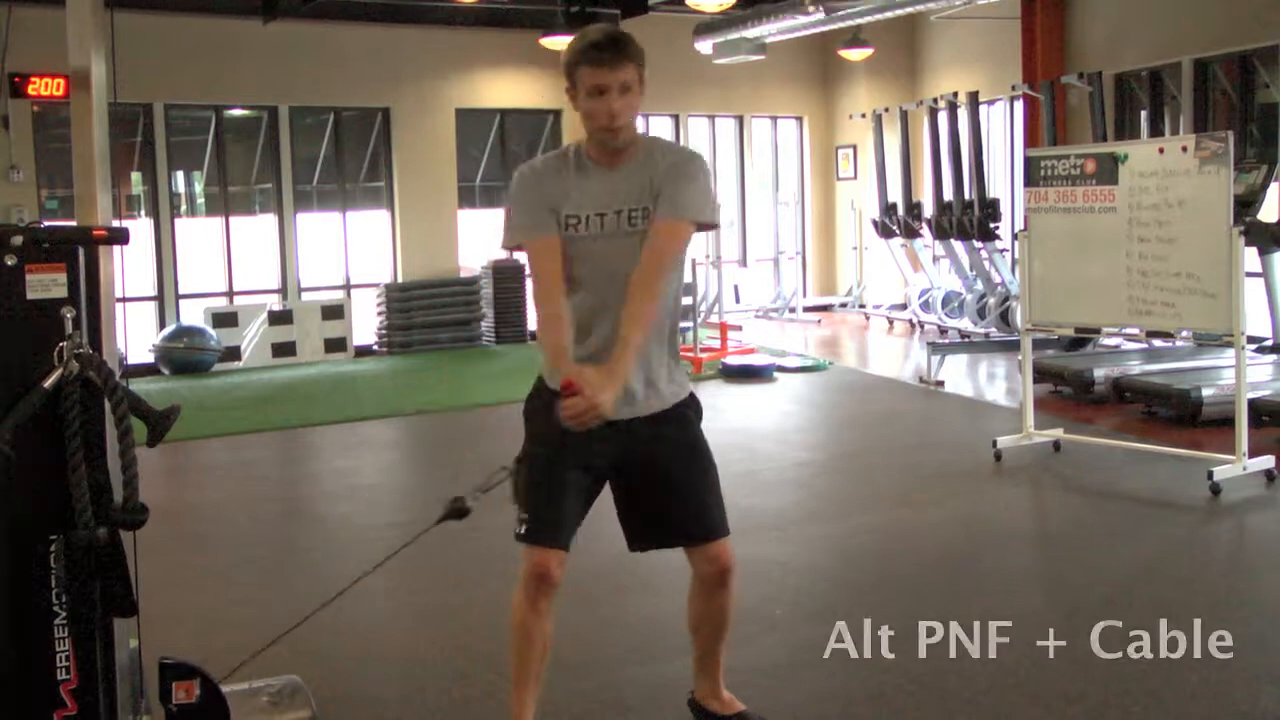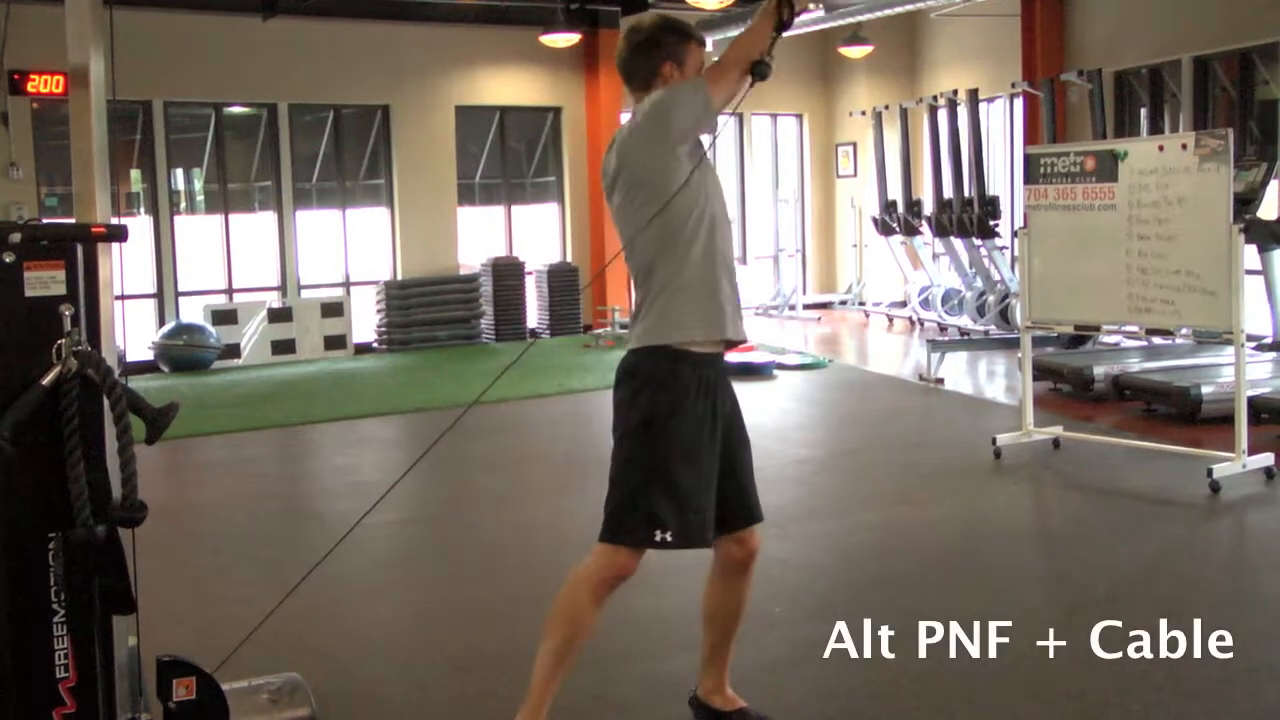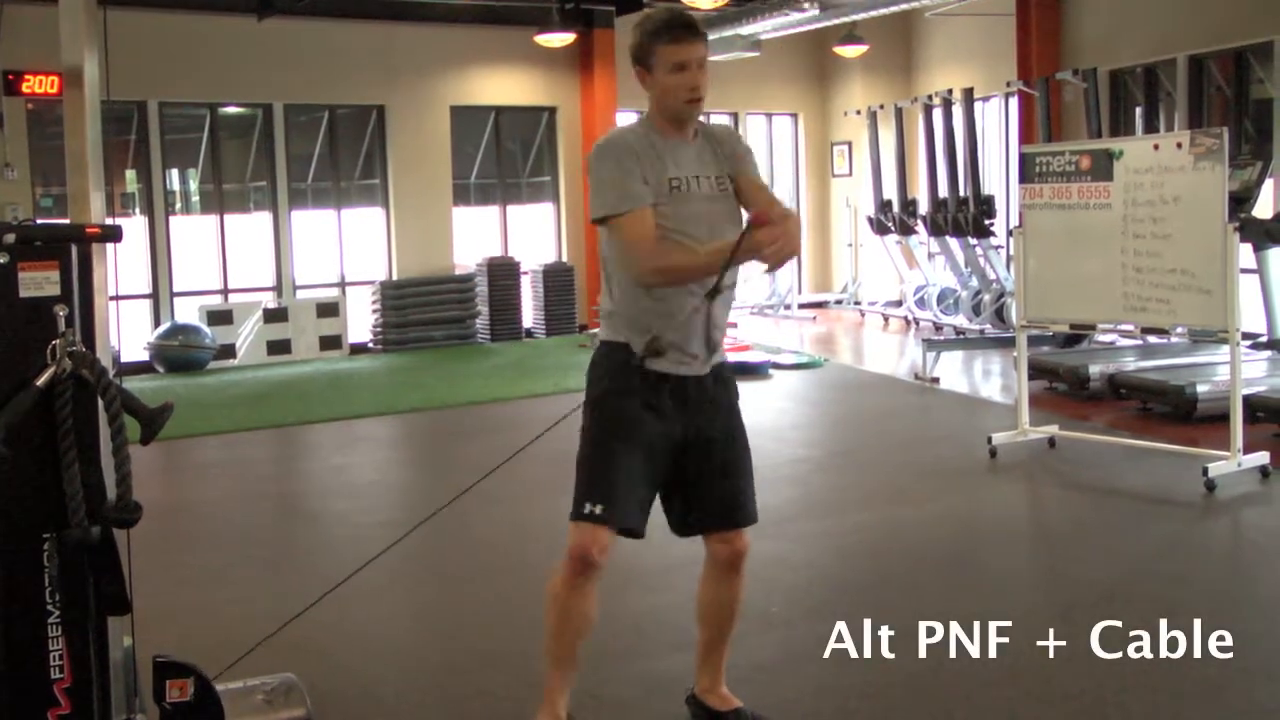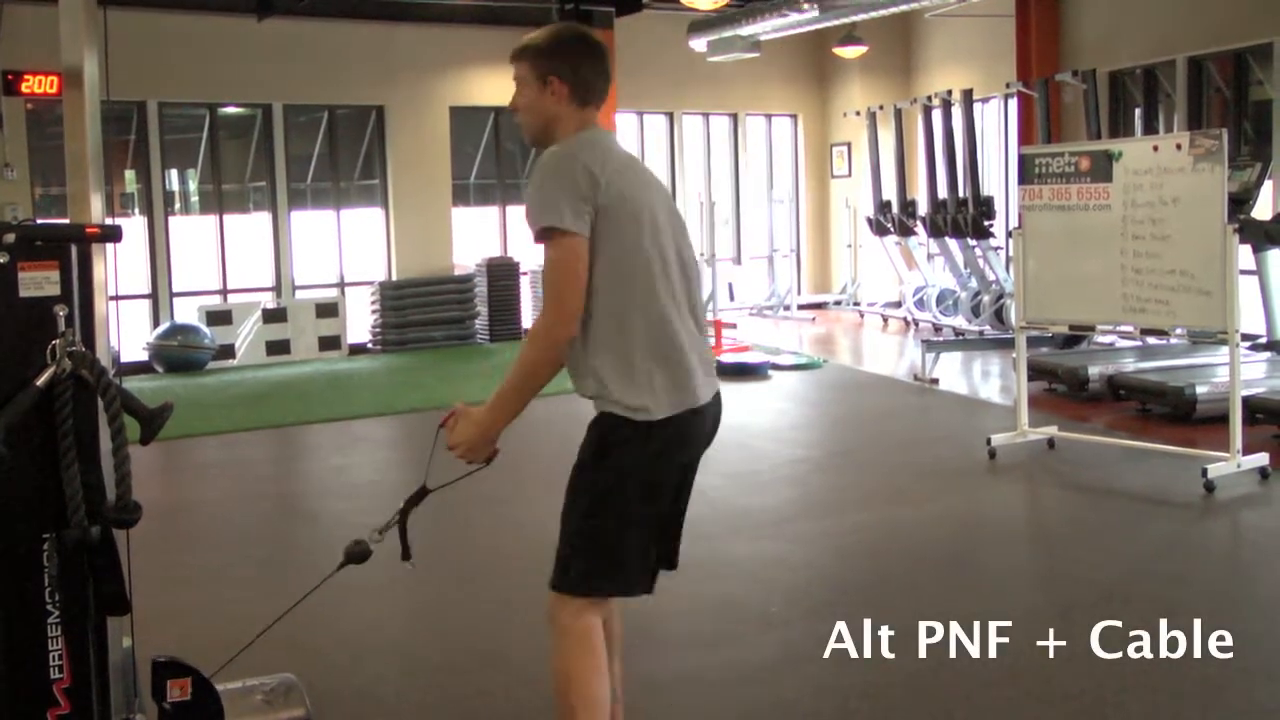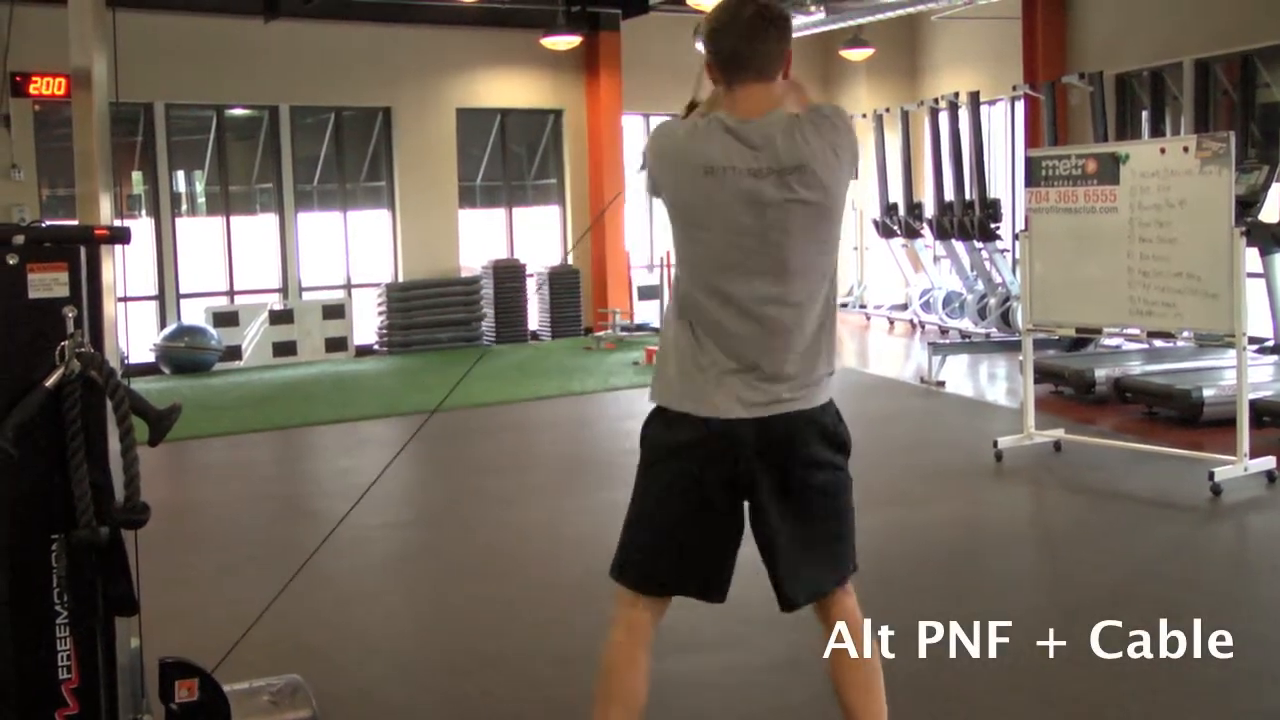
dt=0.7s
person 1, frame 1
left shoulder: (680, 168)
right shoulder: (538, 180)
left elbow: (652, 274)
right elbow: (550, 287)
left wrist: (616, 373)
right wrist: (570, 373)
left hip: (658, 404)
right hip: (568, 403)
left knee: (715, 561)
right knee: (542, 570)
person 1, frame 2
left shoulder: (663, 136)
right shoulder: (658, 119)
left elbow: (732, 80)
right elbow: (736, 59)
left hip: (705, 371)
right hip: (668, 373)
left knee: (738, 546)
right knee: (618, 557)
person 1, frame 3
left shoulder: (726, 145)
right shoulder: (618, 154)
left elbow: (768, 208)
right elbow: (649, 262)
left wrist: (781, 227)
right wrist: (737, 250)
left hip: (707, 373)
right hip: (634, 371)
left knee: (730, 545)
right knee: (587, 547)
person 1, frame 4
left shoulder: (565, 166)
right shoulder: (618, 166)
left elbow: (560, 319)
left wrist: (491, 420)
right wrist: (498, 410)
left hip: (648, 412)
right hip: (687, 402)
left knee: (574, 605)
right knee: (594, 584)
person 1, frame 5
left shoulder: (671, 150)
right shoulder: (829, 139)
left wrist: (714, 98)
right wrist: (781, 77)
left hip: (697, 420)
right hip: (802, 418)
left knee: (635, 611)
right knee: (837, 603)
